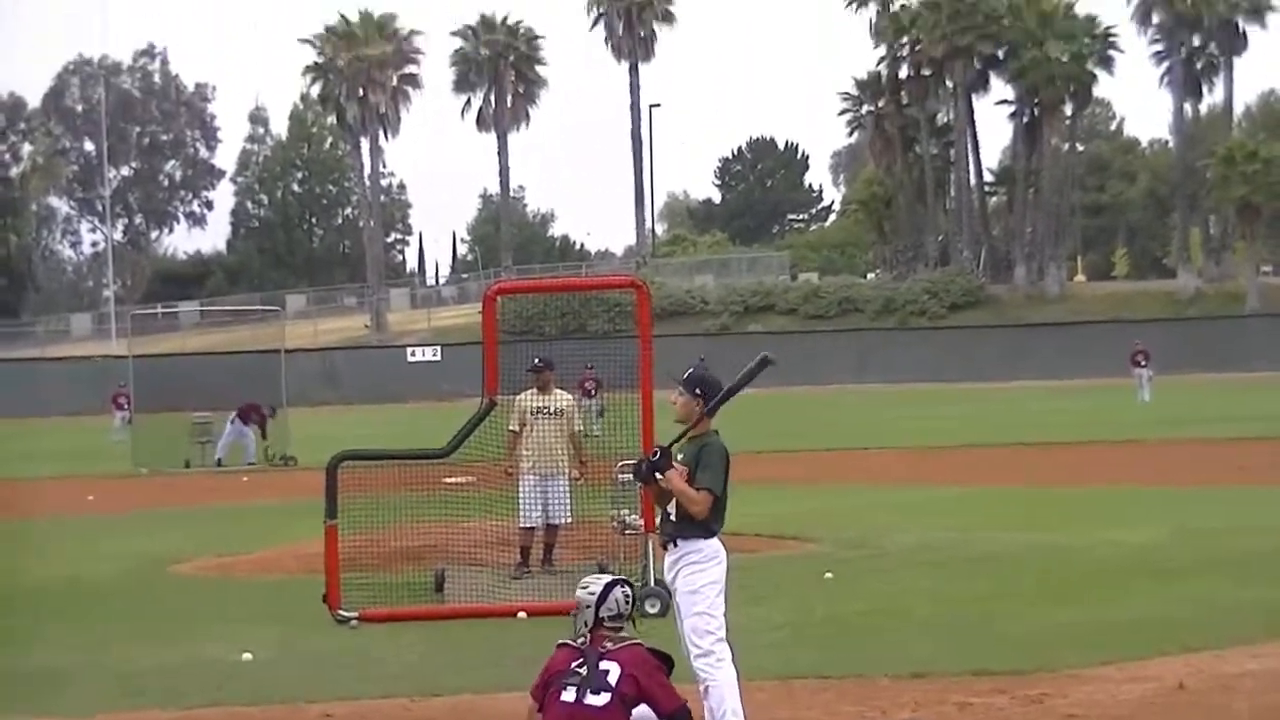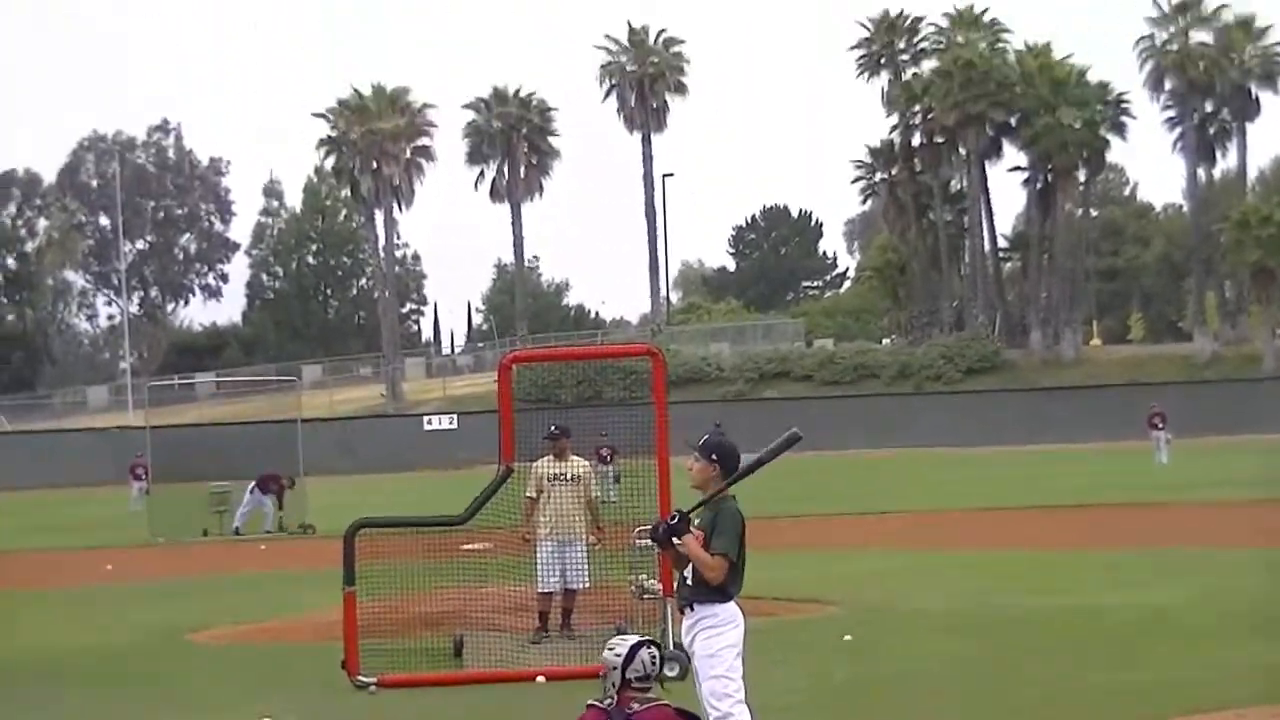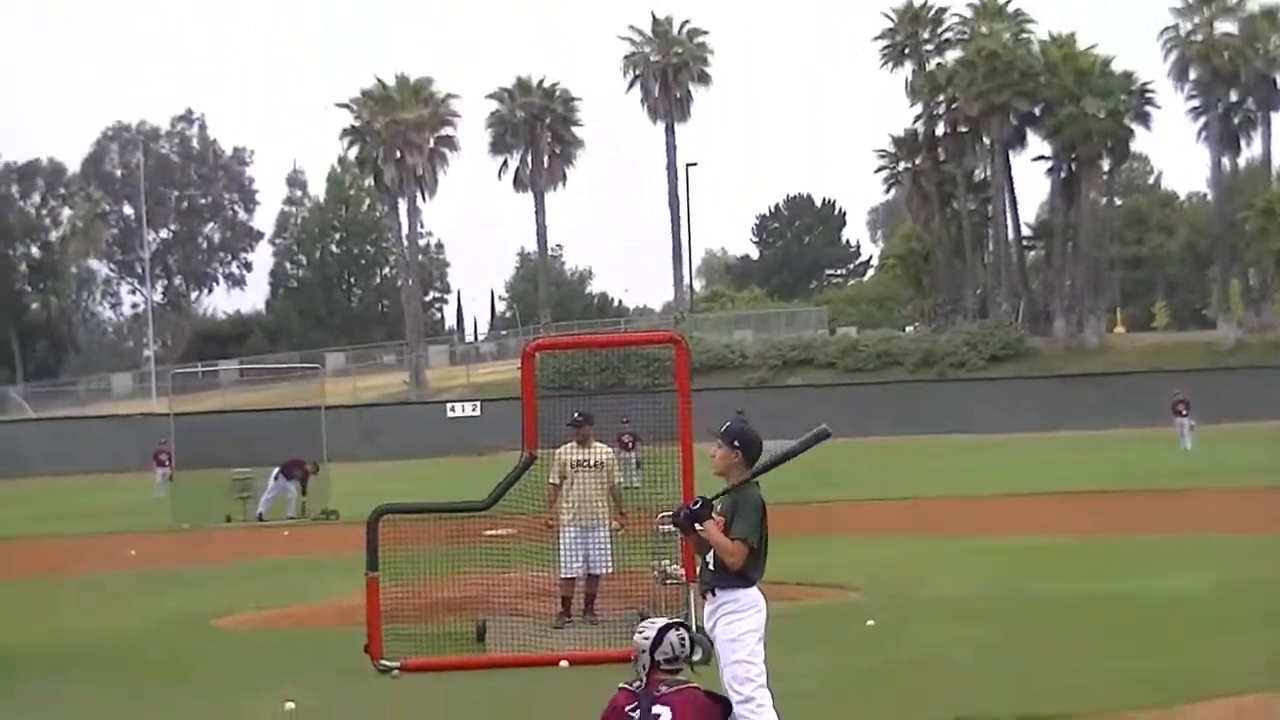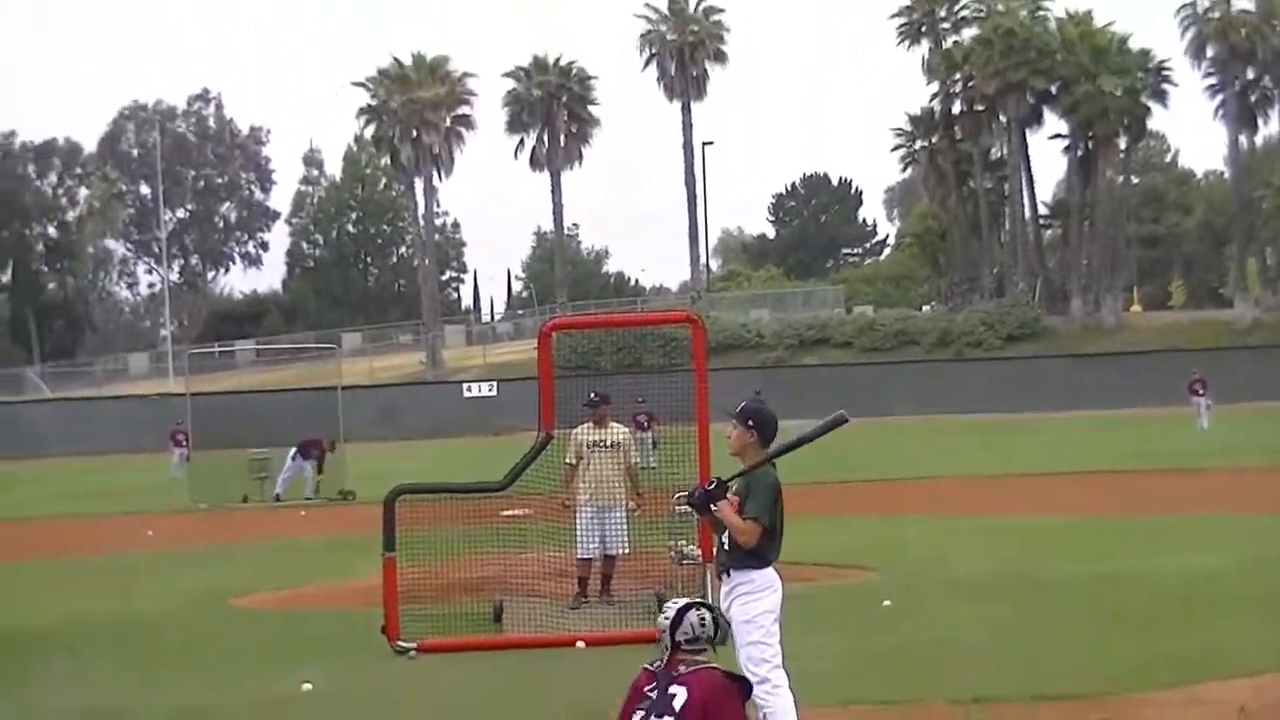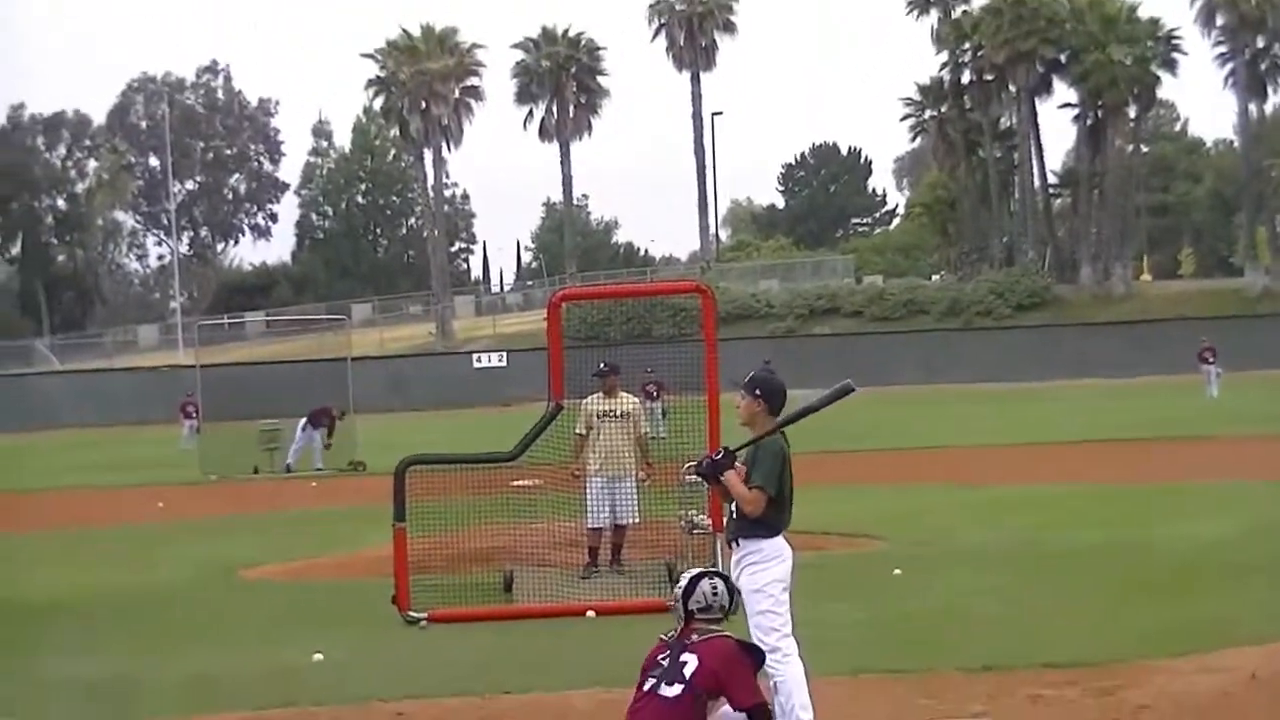
dt=0.1s
person 1, frame 1
left shoulder: (711, 448)
right shoulder: (686, 446)
left elbow: (699, 507)
right elbow: (676, 511)
left wrist: (667, 472)
right wrist: (652, 479)
left hip: (698, 560)
right hip: (677, 555)
left knee: (709, 651)
right knee: (701, 651)
person 1, frame 2
left shoulder: (727, 513)
right shoulder: (704, 512)
left elbow: (715, 572)
right elbow: (688, 566)
left wrist: (685, 537)
right wrist: (668, 542)
left hip: (714, 621)
right hip: (696, 619)
person 1, frame 3
left shoulder: (748, 497)
right shoulder: (730, 496)
left elbow: (734, 556)
right elbow: (712, 550)
left wrist: (705, 520)
right wrist: (692, 526)
left hip: (736, 606)
right hip: (720, 604)
left knee: (750, 695)
right knee: (741, 694)
person 1, frame 4
left shoulder: (763, 479)
right shoulder: (745, 477)
left elbow: (748, 535)
right elbow: (728, 530)
left wrist: (720, 501)
right wrist: (707, 507)
left hip: (752, 586)
right hip: (737, 584)
left knee: (766, 675)
right knee: (759, 675)
person 1, frame 5
left shoulder: (770, 447)
right shoulder: (763, 445)
left elbow: (753, 505)
right elbow: (742, 499)
left wrist: (727, 472)
right wrist: (719, 476)
left hip: (761, 555)
right hip: (754, 554)
left knee: (777, 647)
right knee: (773, 645)
person 2, frame 1
left shoulder: (566, 400)
right shoulder: (522, 399)
left elbow: (574, 433)
right elbow: (514, 432)
left wrist: (580, 460)
right wrist: (510, 459)
left hip: (558, 468)
right hip: (530, 468)
left knee: (555, 517)
right knee: (528, 517)
left ankle: (547, 559)
right ankle: (524, 561)
person 2, frame 2
left shoulder: (583, 466)
right shoulder: (539, 466)
left elbow: (591, 499)
right elbow: (531, 498)
left wrist: (597, 526)
right wrist: (527, 525)
left hip: (575, 533)
right hip: (547, 534)
left knee: (572, 582)
right knee: (546, 583)
left ankle: (566, 623)
right ankle: (542, 626)
person 2, frame 3
left shoulder: (606, 453)
right shoulder: (562, 453)
left elbow: (613, 485)
right elbow: (554, 484)
left wrist: (620, 512)
right wrist: (550, 511)
left hip: (598, 519)
right hip: (570, 519)
left knee: (595, 567)
right knee: (568, 567)
left ankle: (589, 608)
right ankle: (565, 611)
person 2, frame 4
left shoulder: (622, 433)
right shoulder: (579, 433)
left elbow: (630, 465)
right elbow: (571, 465)
left wrist: (636, 493)
right wrist: (567, 491)
left hip: (615, 499)
right hip: (587, 500)
left knee: (612, 548)
right knee: (585, 548)
left ankle: (605, 588)
right ankle: (582, 592)
person 2, frame 5
left shoulder: (632, 403)
right shoulder: (589, 403)
left elbow: (640, 435)
right elbow: (581, 435)
left wrist: (646, 462)
right wrist: (576, 462)
left hip: (625, 469)
right hip: (597, 470)
left knee: (622, 518)
right knee: (595, 518)
left ankle: (616, 558)
right ankle: (592, 561)
